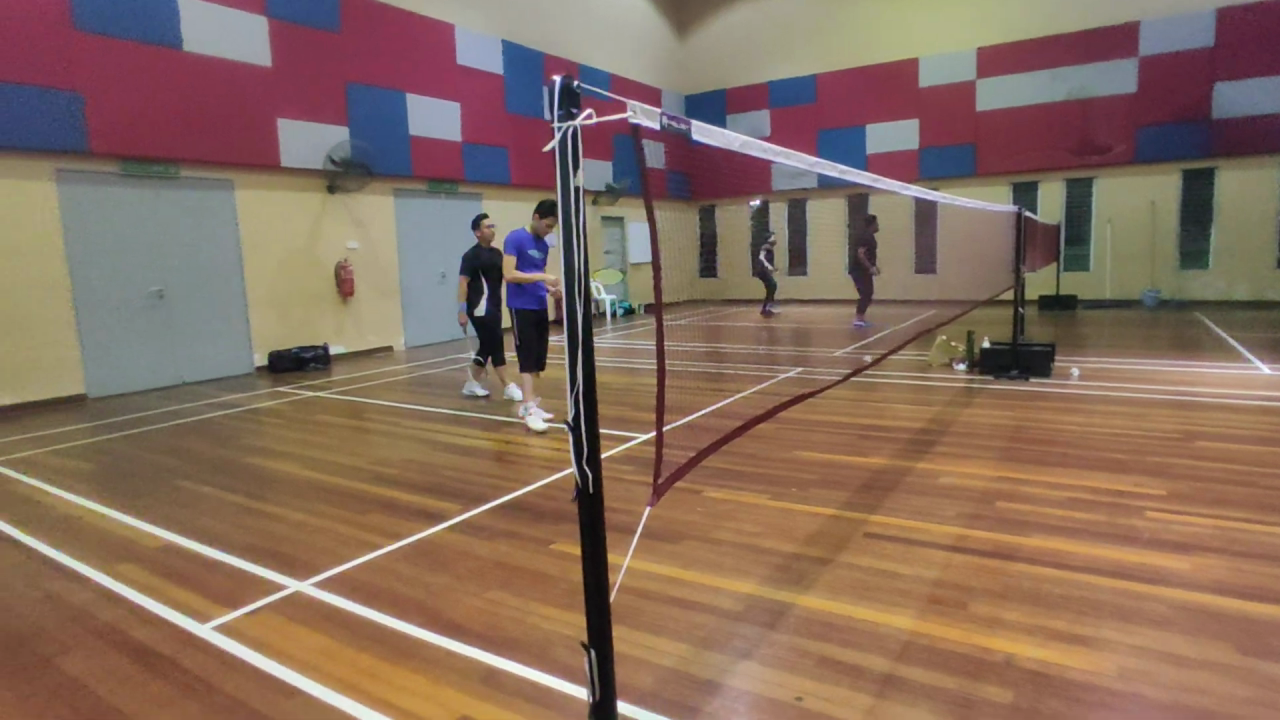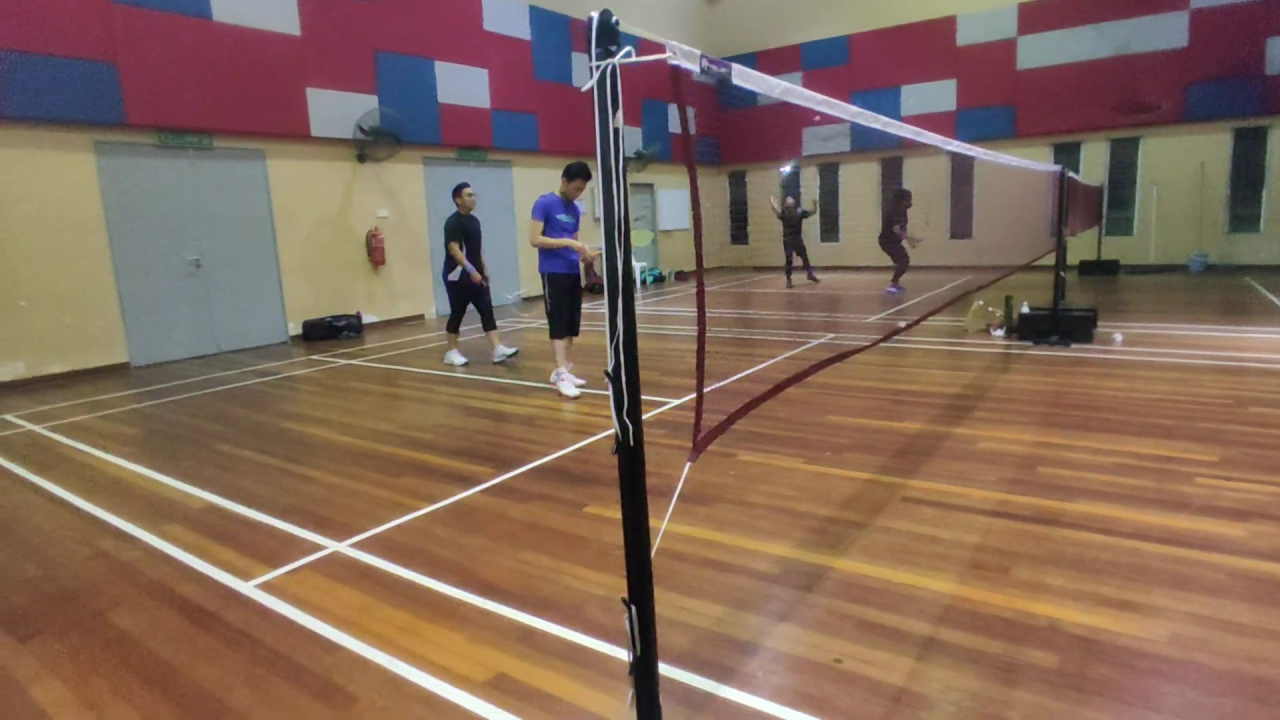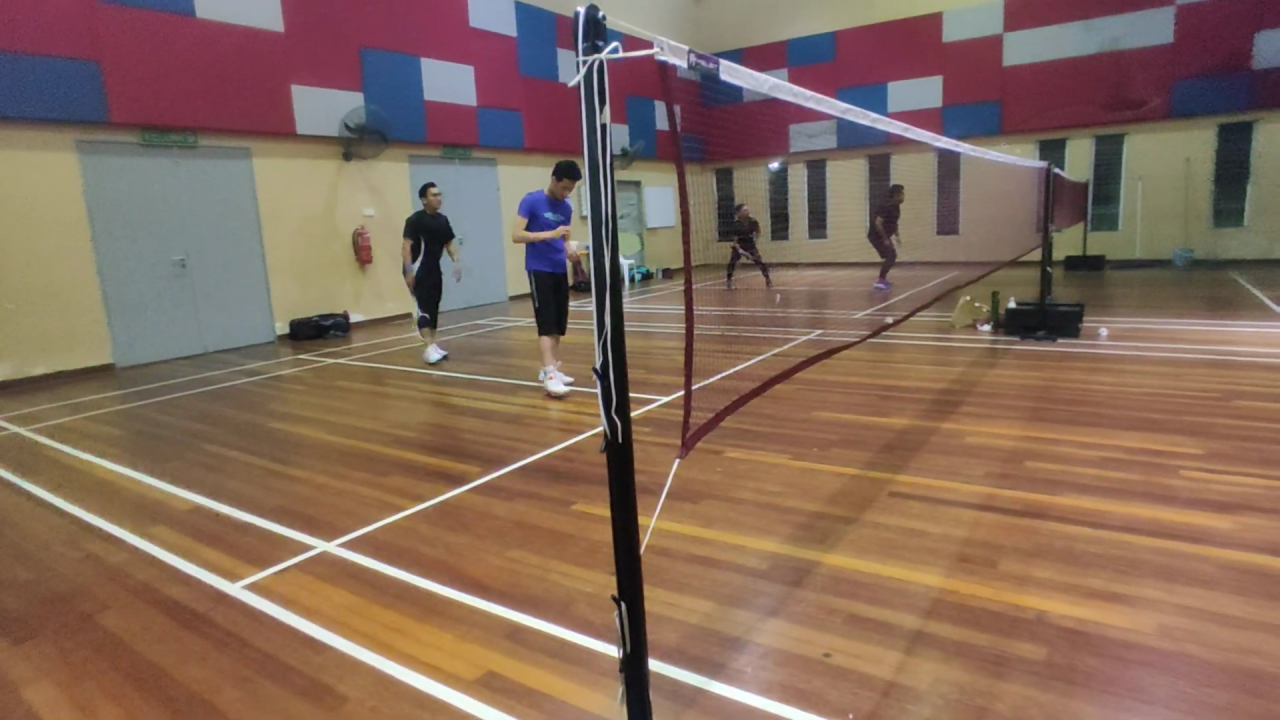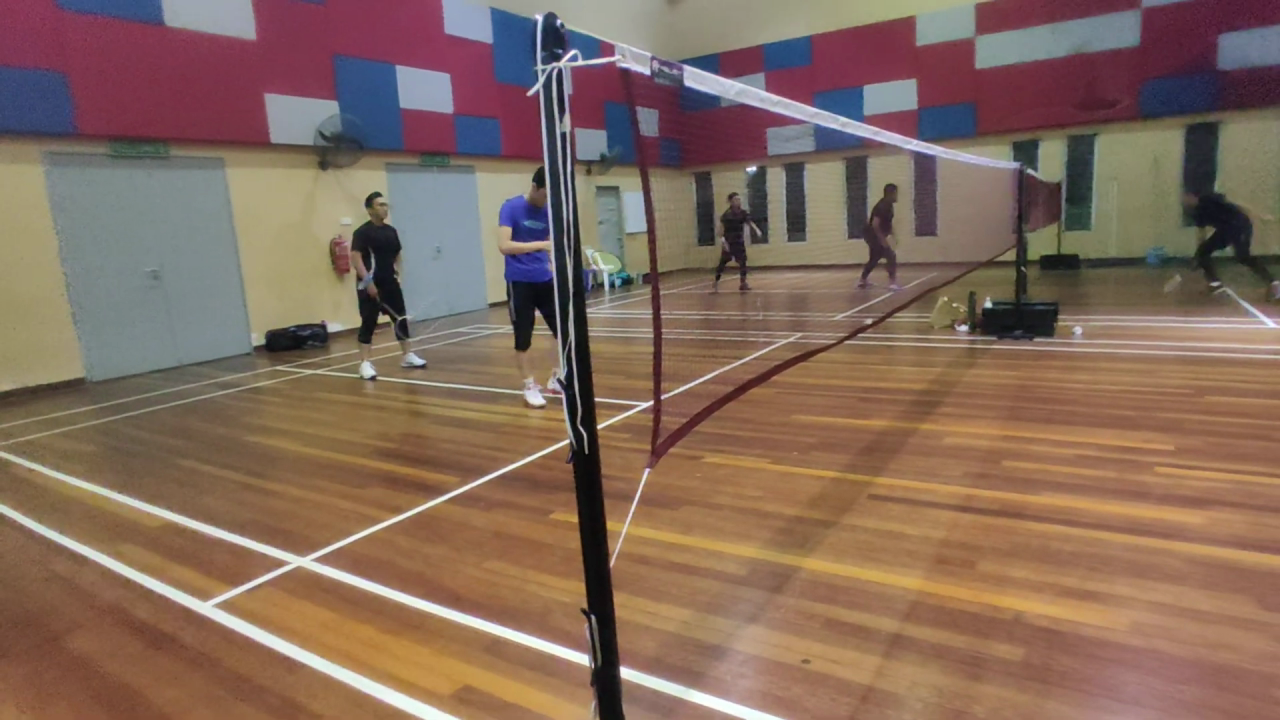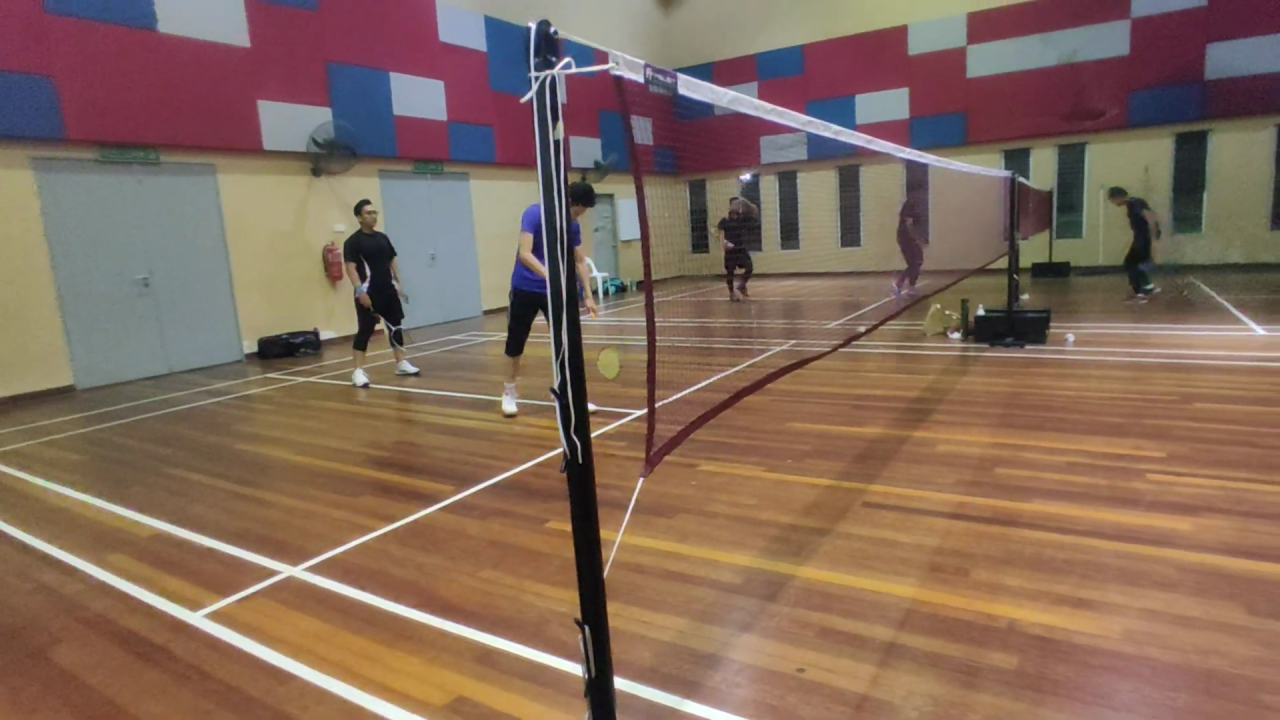
dt=0.7s
person 1, frame 1
left shoulder: (543, 245)
right shoulder: (515, 239)
right elbow: (509, 275)
left wrist: (551, 288)
right wrist: (543, 277)
left hip: (540, 307)
right hip: (522, 308)
left knee: (538, 360)
right knee: (528, 359)
left ankle: (530, 405)
right ankle: (530, 410)
person 1, frame 2
left shoulder: (575, 209)
right shoulder: (544, 203)
right elbow: (535, 239)
left wrist: (582, 252)
right wrist: (568, 242)
left hip: (573, 272)
right hip: (554, 273)
left knee: (571, 325)
right knee: (559, 325)
left ankle: (564, 370)
right ankle: (561, 376)
person 1, frame 3
left shoulder: (566, 207)
right shoulder: (532, 201)
right elbow: (517, 235)
left wrist: (570, 250)
right wrist: (550, 234)
left hip: (560, 271)
right hip: (539, 270)
left knee: (559, 324)
right knee: (546, 323)
left ankle: (552, 368)
right ankle: (549, 375)
person 1, frame 4
left shoulder: (548, 213)
right shoulder: (511, 208)
right elbow: (504, 246)
left wrist: (555, 262)
right wrist: (540, 244)
left hip: (545, 280)
right hip: (520, 281)
right knee: (523, 336)
left ankle: (558, 379)
right ankle: (530, 386)
person 1, frame 5
left shoulder: (573, 226)
right shoulder: (534, 214)
left elbow: (579, 261)
right elbow: (524, 254)
left wrist: (588, 295)
right hip: (525, 289)
right knee: (515, 344)
right ankle: (510, 392)
person 2, frame 1
left shoulder: (496, 253)
right shoulder: (472, 255)
right elbow: (463, 283)
right wrist: (462, 310)
left hip: (494, 308)
right hip: (481, 309)
left knee: (487, 347)
right knee: (496, 345)
left ankle: (472, 383)
right ankle: (509, 387)
person 2, frame 2
left shoulder: (474, 221)
right shoulder: (453, 222)
right elbow: (454, 249)
left wrist: (482, 270)
right wrist: (471, 271)
left hip: (475, 275)
right hip: (458, 276)
left knee: (487, 310)
right knee: (457, 313)
left ankle: (498, 349)
right ankle: (451, 352)
person 2, frame 3
left shoulder: (443, 220)
right shoulder: (415, 220)
left elbow: (449, 243)
right elbow: (406, 245)
left wrist: (456, 263)
right wrist: (409, 270)
left hip: (434, 271)
right hip: (418, 272)
left knee: (433, 308)
right knee: (424, 309)
left ankle: (432, 346)
right ankle: (430, 348)
person 2, frame 4
left shoulder: (391, 231)
right shoulder: (363, 232)
left elbow: (397, 255)
right elbow: (356, 258)
left wrist: (398, 275)
right wrist: (367, 281)
left hip: (391, 284)
right hip: (371, 286)
left knee: (401, 319)
right knee: (369, 323)
left ankle: (408, 356)
right ankle: (365, 364)
person 2, frame 5
left shoulder: (383, 238)
right shoulder: (353, 241)
left elbow: (392, 261)
right elbow: (350, 268)
left wrist: (399, 284)
right wrist: (360, 291)
left hip: (389, 291)
right hip: (369, 293)
left knee: (395, 326)
right knee: (365, 330)
left ankle: (401, 363)
right ankle: (358, 371)
